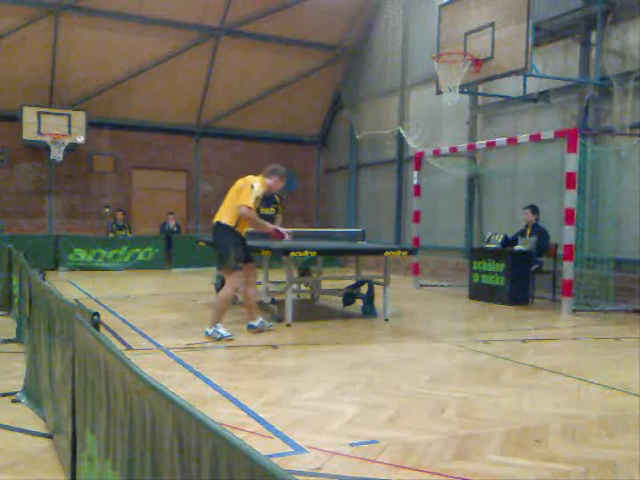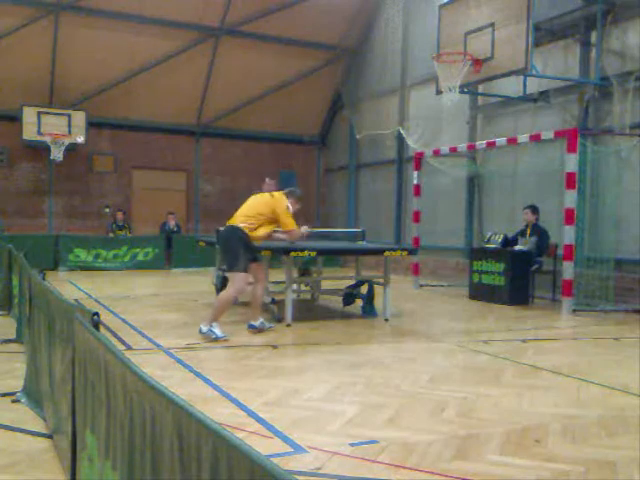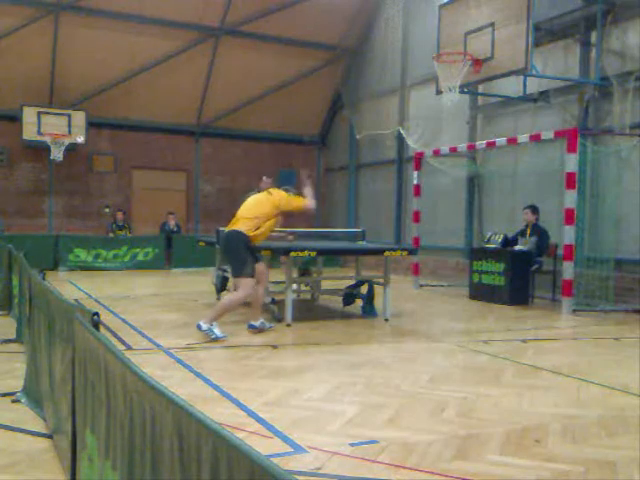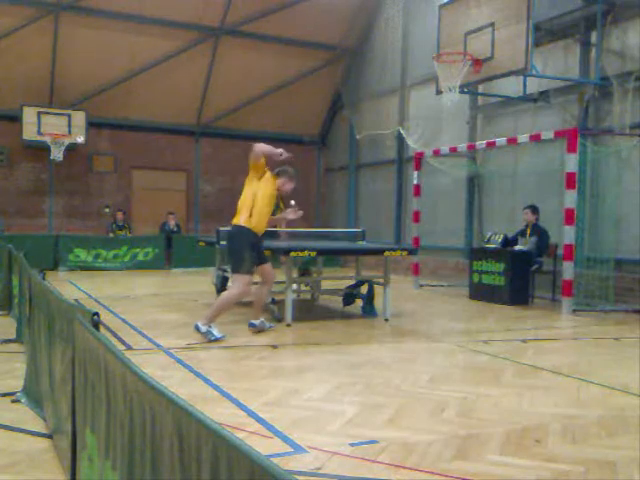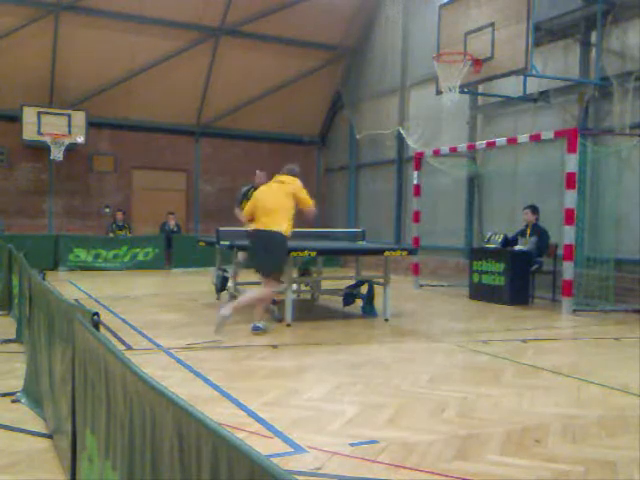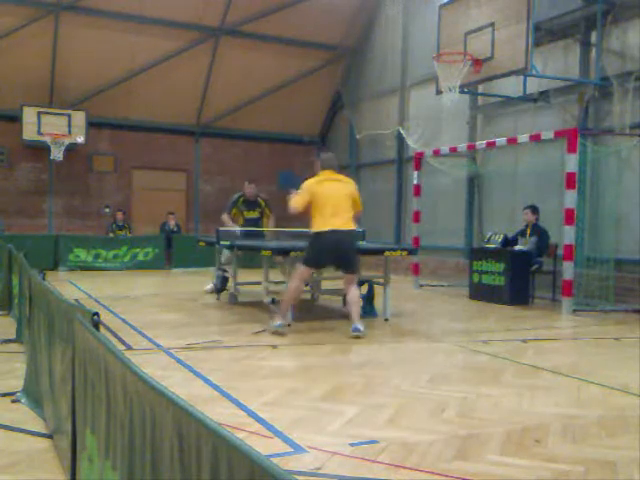
dt=0.4s
person 1, frame 1
left shoulder: (257, 185)
right shoulder: (255, 183)
left elbow: (249, 221)
right elbow: (244, 211)
left wrist: (272, 228)
right wrist: (267, 227)
left hip: (234, 235)
right hip: (226, 233)
left knee: (250, 276)
right knee: (234, 283)
left ankle: (254, 321)
right ankle: (213, 327)
person 1, frame 2
left shoulder: (270, 199)
right shoulder: (283, 203)
right elbow: (294, 235)
left wrist: (281, 237)
right wrist: (303, 231)
left hip: (239, 238)
right hip: (235, 238)
left knee: (261, 277)
right knee: (238, 285)
left ankle: (256, 321)
right ankle: (209, 325)
person 1, frame 3
left shoulder: (266, 197)
right shoulder: (281, 197)
right elbow: (310, 206)
right wrist: (308, 192)
left hip: (240, 240)
right hip: (237, 241)
left knee: (262, 276)
right knee: (246, 291)
left ankle: (256, 321)
right ankle: (207, 323)
person 1, frame 4
left shoulder: (271, 189)
right shoulder: (260, 175)
right elbow: (256, 149)
left wrist: (283, 217)
right wrist: (277, 152)
left hip: (252, 237)
right hip: (242, 235)
left knee: (269, 279)
right knee: (241, 288)
left ankle: (256, 320)
right ankle: (205, 324)
person 1, frame 5
left shoulder: (262, 189)
right shoulder: (294, 184)
left elbow: (245, 217)
right elbow: (311, 212)
right wrist: (291, 208)
left hip: (256, 236)
right hip: (275, 238)
left knee: (268, 282)
right knee: (269, 288)
left ankle: (258, 322)
right ankle: (230, 309)
person 1, frame 6
left shoulder: (311, 184)
right shoulder: (350, 184)
left elbow: (294, 209)
right elbow: (357, 213)
left wrist: (294, 198)
left hip: (322, 237)
right hip: (347, 236)
left knee: (298, 279)
right knee: (351, 284)
left ankle: (280, 320)
right ankle: (356, 324)
